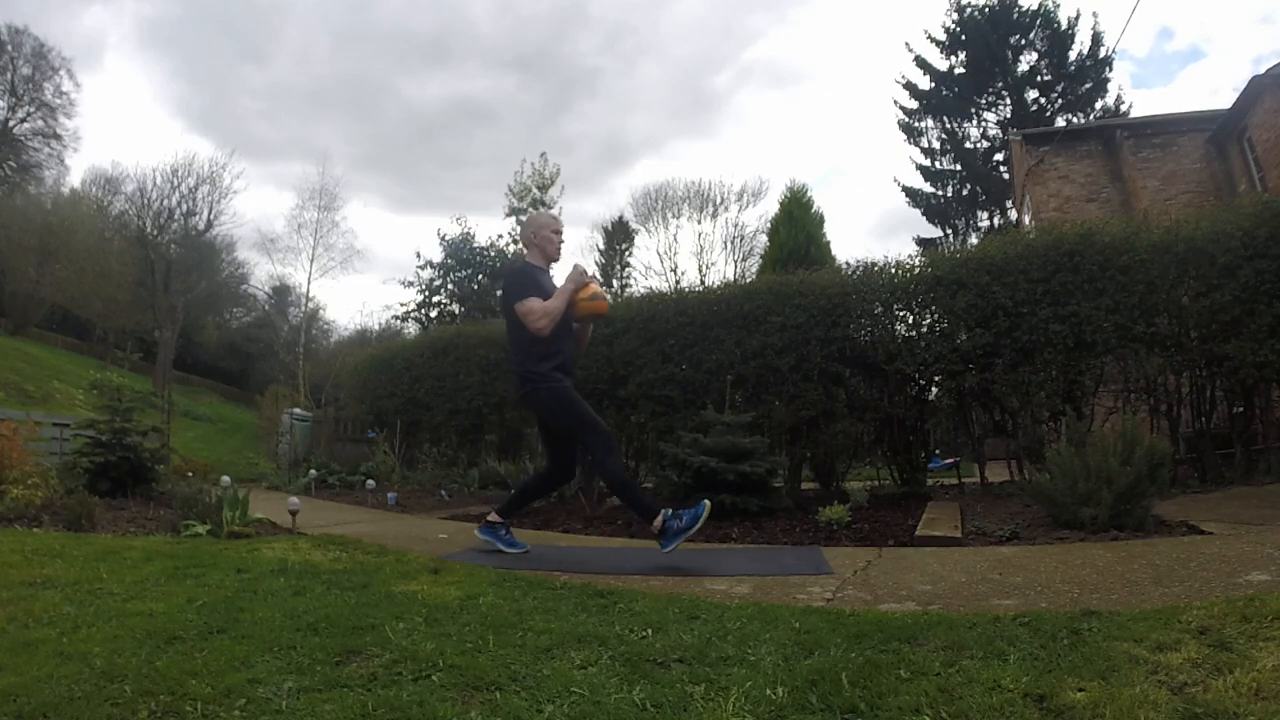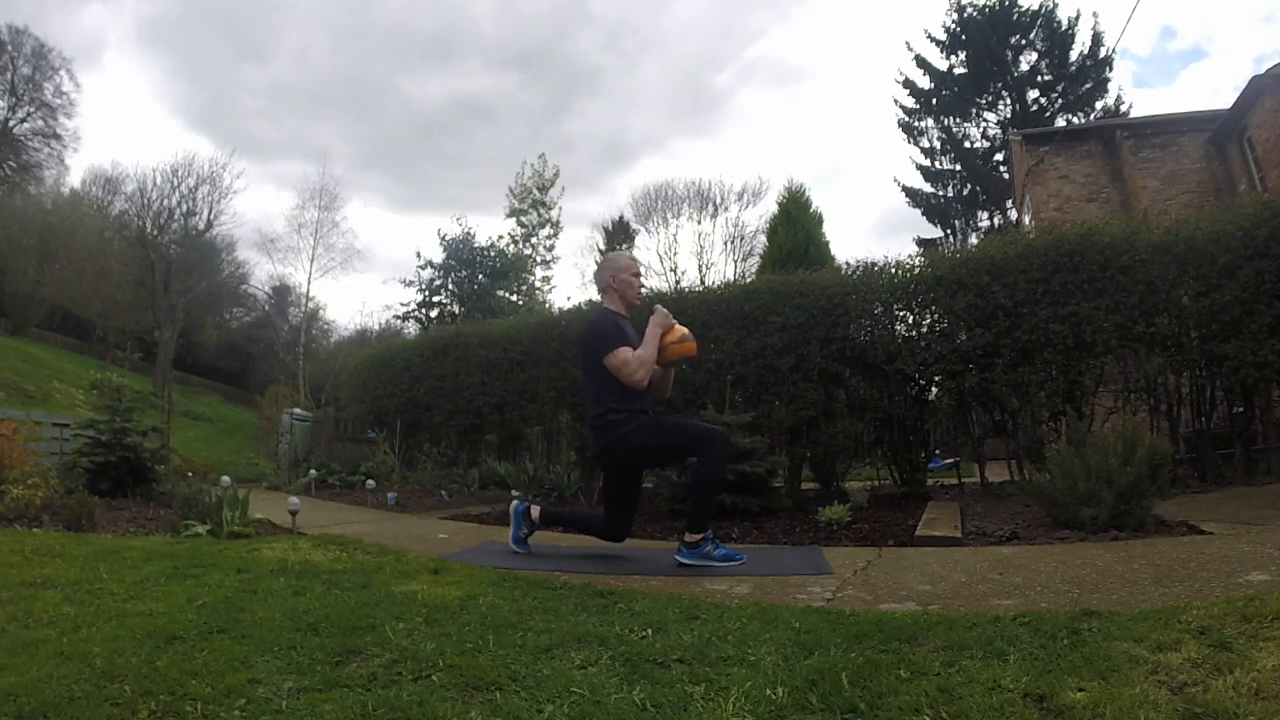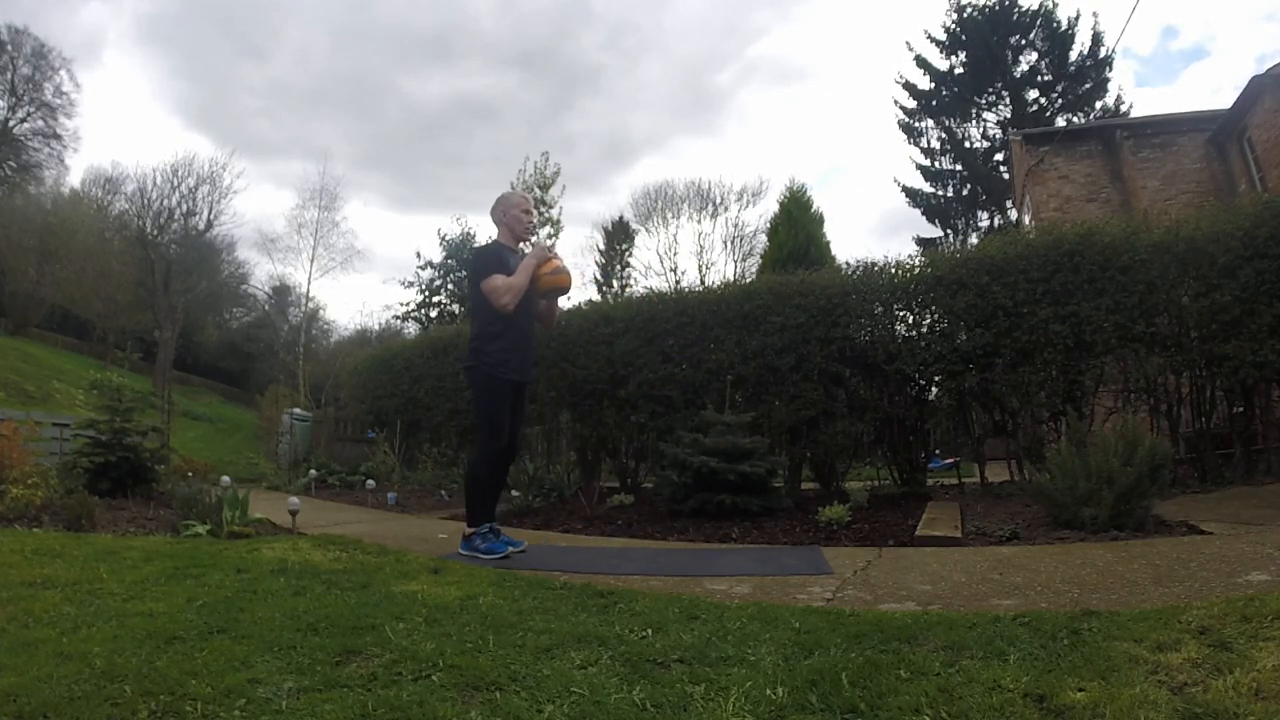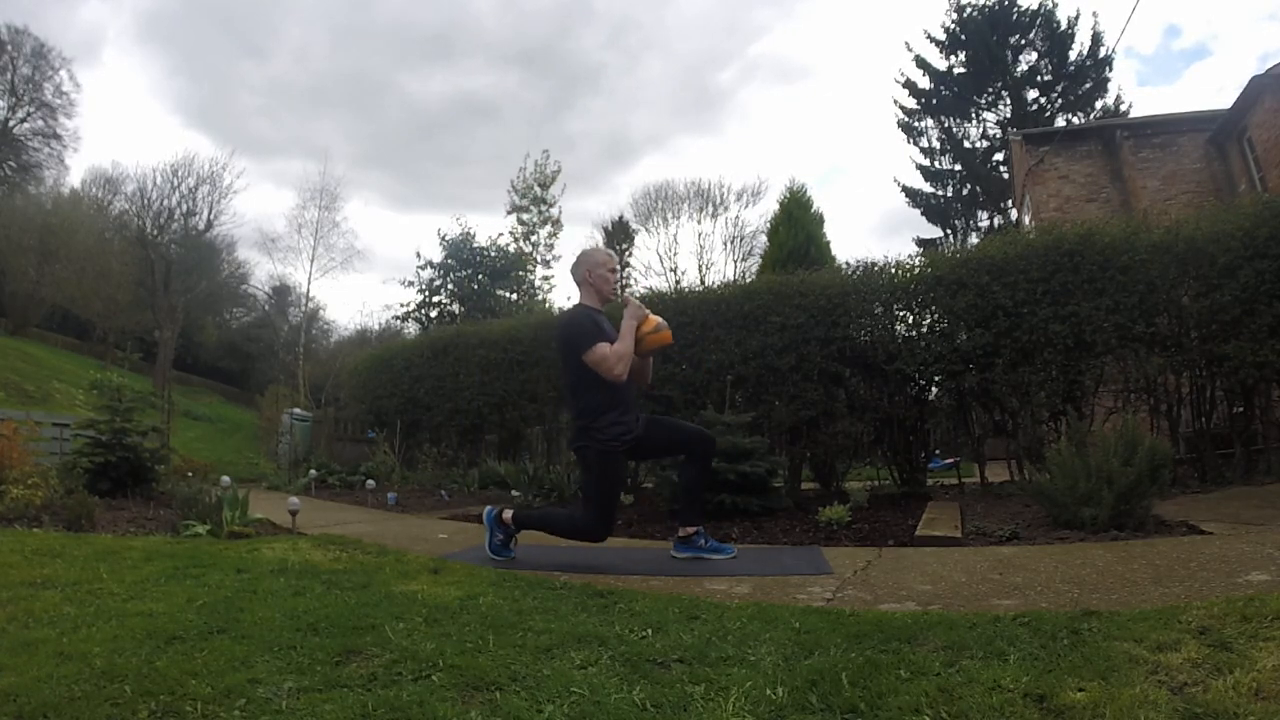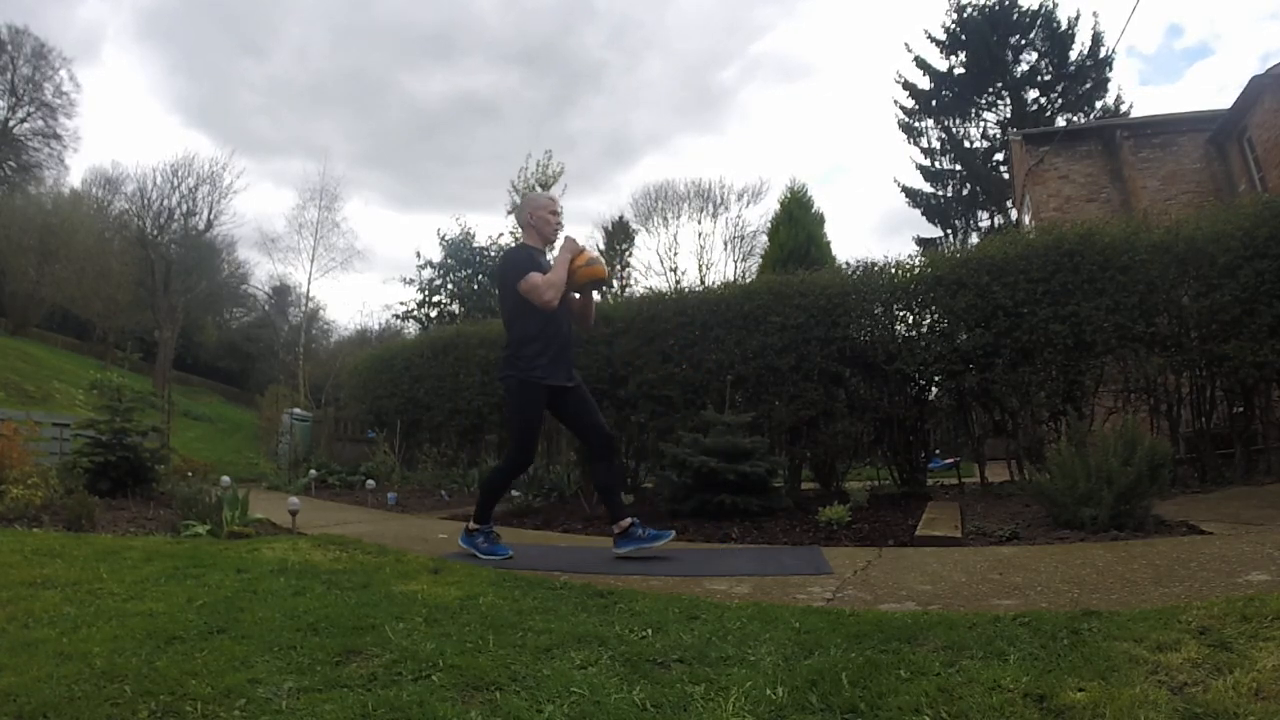
dt=1s
person 1, frame 1
left shoulder: (545, 283)
right shoulder: (520, 278)
left elbow: (575, 343)
right elbow: (540, 323)
right wrist: (569, 287)
left hip: (552, 384)
right hip: (541, 382)
left knee: (561, 467)
right knee: (601, 442)
left ankle: (495, 522)
right ankle: (663, 524)
person 1, frame 2
left shoulder: (625, 329)
right shoulder: (602, 326)
left elbow: (660, 390)
right elbow: (637, 376)
right wrist: (655, 329)
left hip: (624, 435)
right hip: (621, 432)
left knee: (614, 529)
right knee: (714, 441)
left ankle: (529, 515)
right ankle: (695, 542)
person 1, frame 3
left shoulder: (523, 262)
right shoulder: (487, 256)
left elbow: (547, 319)
right elbow: (505, 299)
right wrist: (531, 261)
left hip: (516, 370)
right hip: (490, 367)
left knee: (506, 449)
right knee: (492, 448)
left ankle: (487, 526)
right ankle: (473, 533)
person 1, frame 4
left shoulder: (602, 320)
right shoulder: (577, 322)
left elbow: (642, 377)
right elbow: (617, 371)
right wrist: (630, 321)
left hip: (630, 426)
right hip: (602, 436)
left knee: (701, 443)
right knee: (597, 525)
left ankle: (688, 536)
right ankle: (505, 520)
person 1, frame 5
left shoulder: (550, 264)
right shoulder: (515, 259)
left elbow: (584, 318)
right elbow: (547, 297)
right wrist: (565, 256)
left hip: (562, 374)
right hip: (528, 375)
left knee: (601, 439)
right knee: (519, 457)
left ankle: (625, 528)
right ankle: (475, 530)
